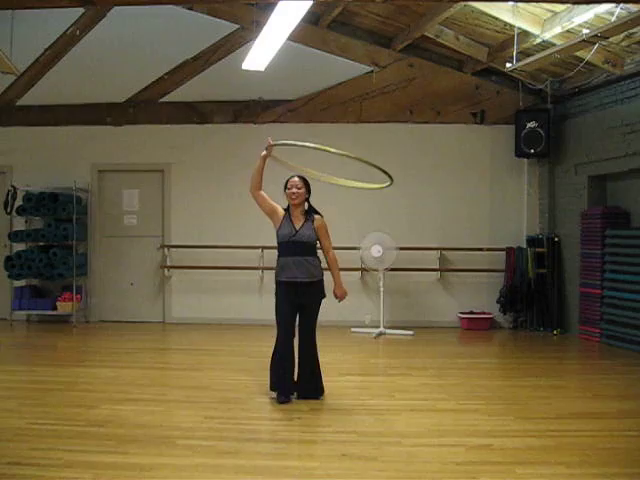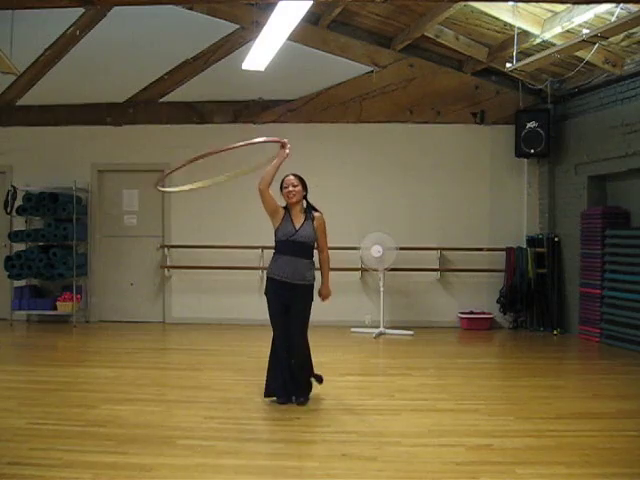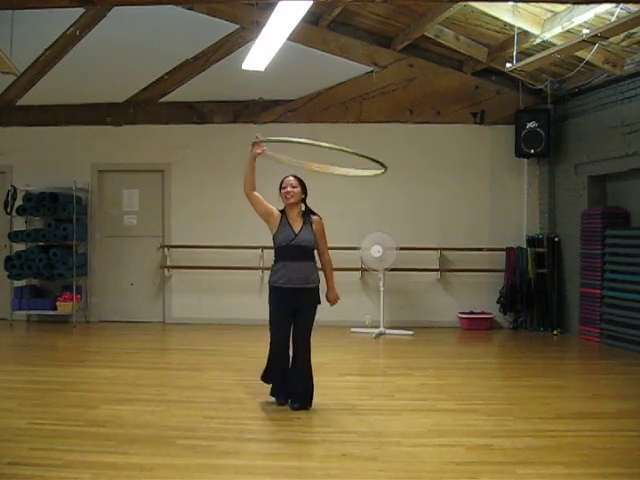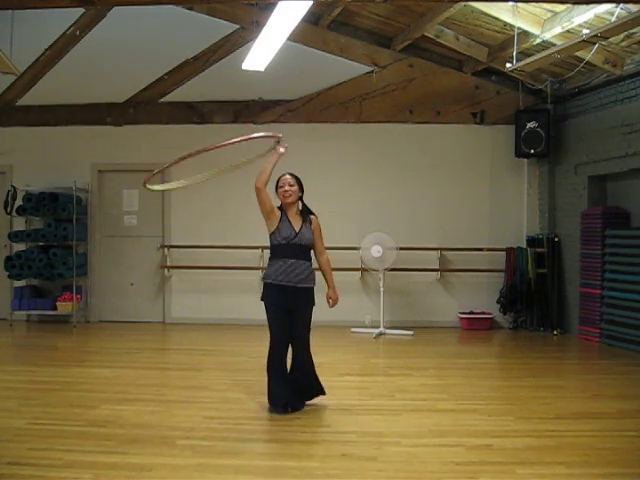
dt=0.4s
person 1, frame 1
left shoulder: (316, 220)
right shoulder: (278, 215)
left elbow: (328, 252)
right elbow: (254, 189)
left wrist: (338, 282)
right wrist: (263, 158)
left hip: (312, 284)
right hip: (285, 285)
left knee: (307, 336)
right knee: (284, 334)
left ankle: (309, 387)
right ankle: (283, 388)
person 1, frame 2
left shoulder: (316, 218)
right shoulder: (278, 215)
left elbow: (323, 252)
right elbow: (262, 188)
left wrist: (325, 283)
right wrist: (280, 158)
left hip: (303, 287)
right hip: (277, 283)
left knee: (298, 336)
right knee: (281, 336)
left ankle: (301, 386)
right ankle: (282, 388)
person 1, frame 3
left shoulder: (314, 221)
right shoulder: (274, 218)
left elbow: (324, 255)
right elbow: (249, 191)
left wrist: (331, 287)
right wrist: (253, 157)
left hip: (308, 290)
right hip: (280, 289)
left knee: (302, 343)
right knee: (279, 340)
left ankle: (300, 395)
right ankle: (280, 386)
person 1, frame 4
left shoulder: (311, 221)
right shoulder: (273, 216)
left elbow: (321, 255)
right elbow: (260, 187)
left wrist: (331, 287)
right wrist: (276, 155)
left hip: (303, 290)
right hip: (275, 288)
left knee: (300, 343)
right knee: (279, 343)
left ankle: (300, 393)
right ankle: (279, 399)
